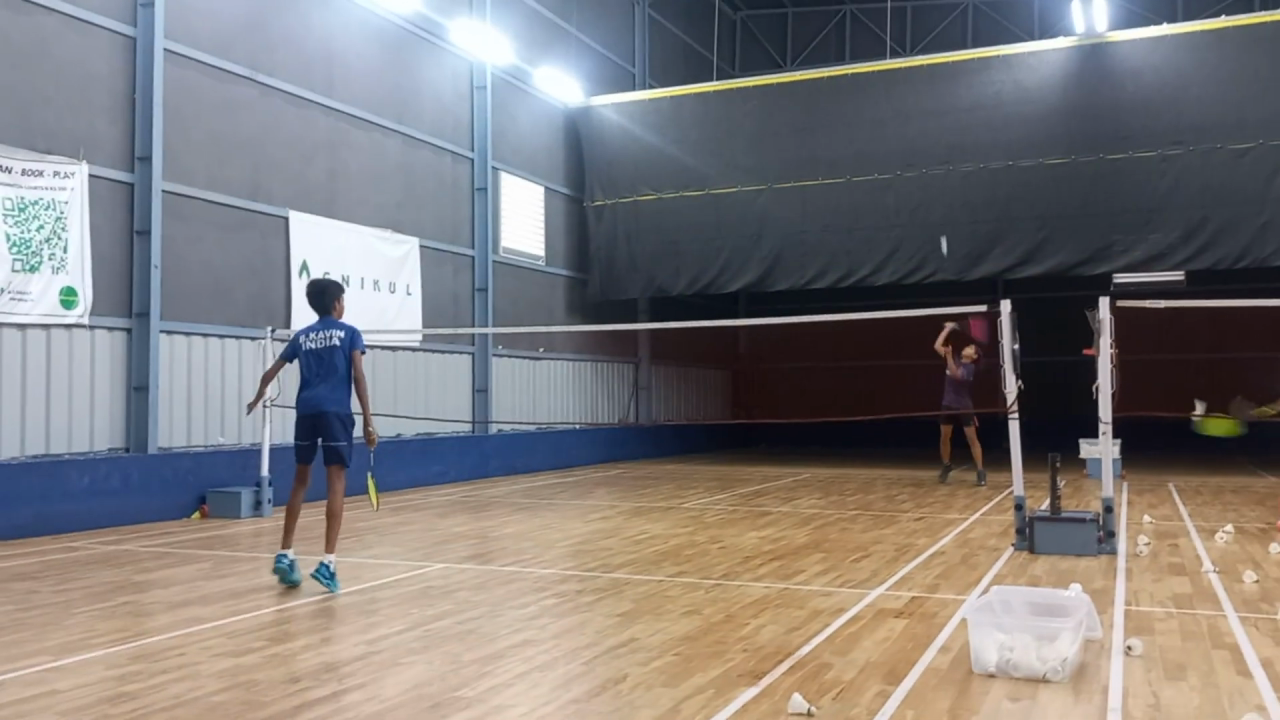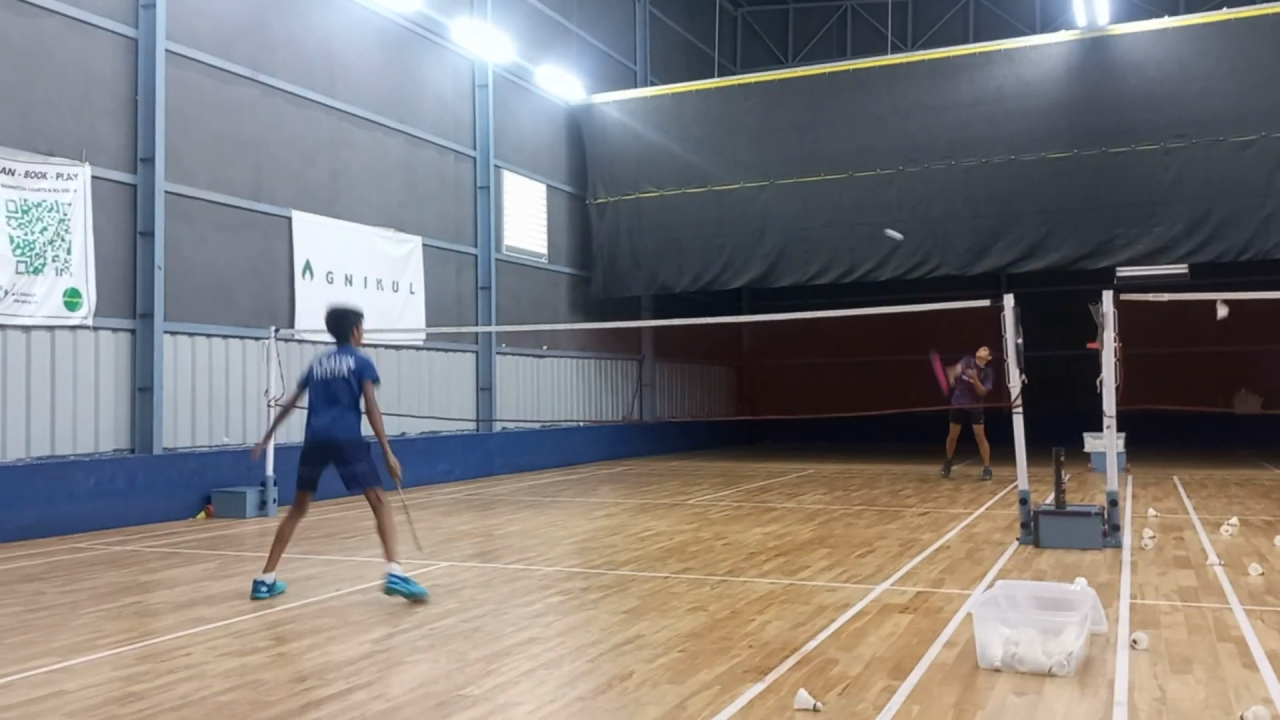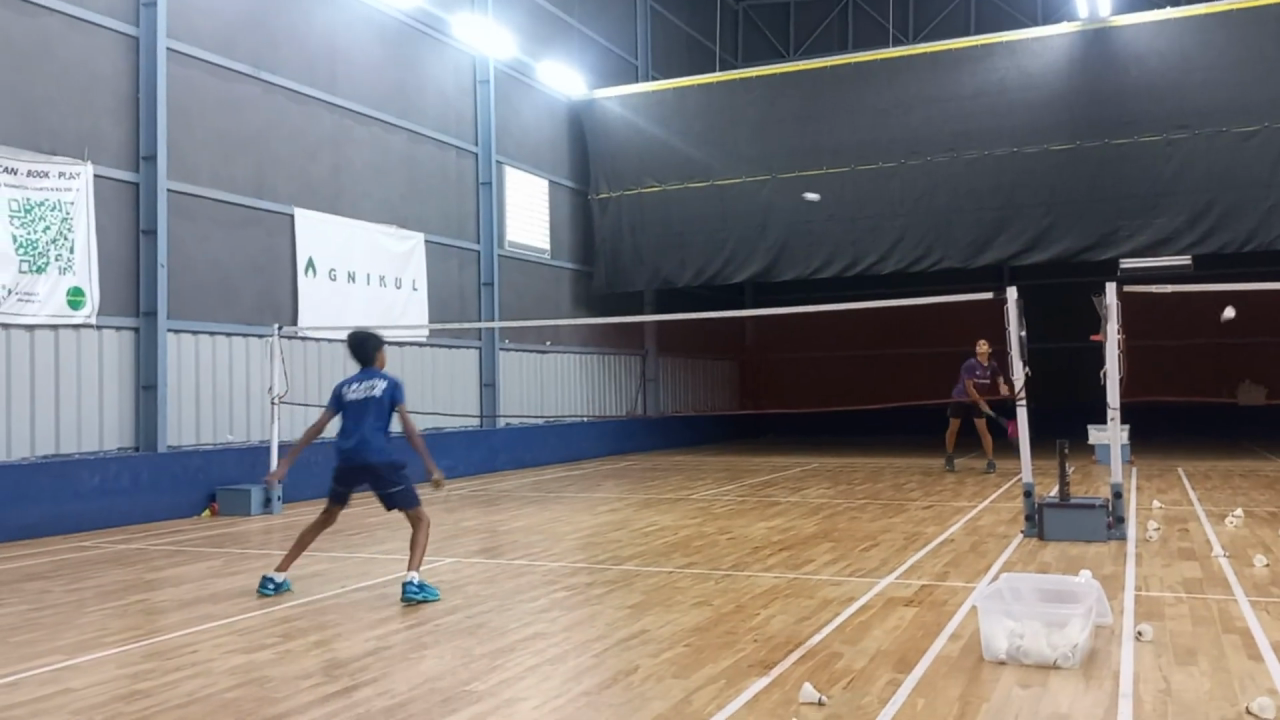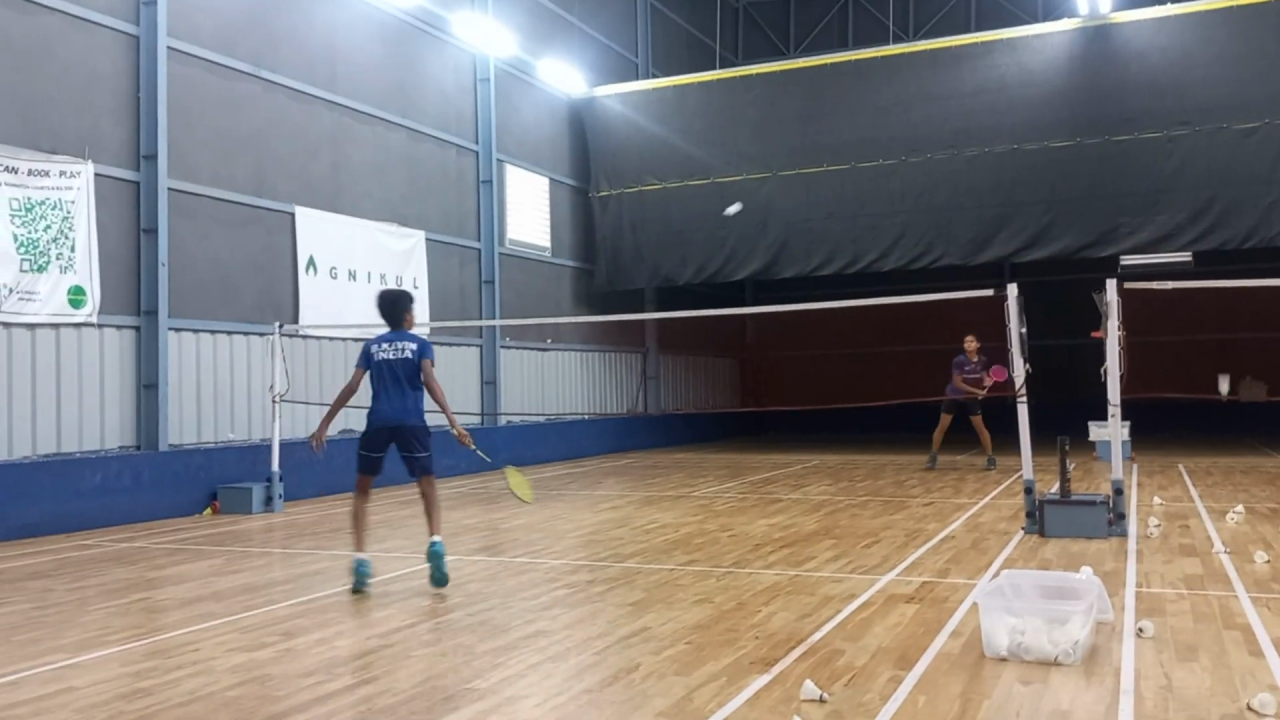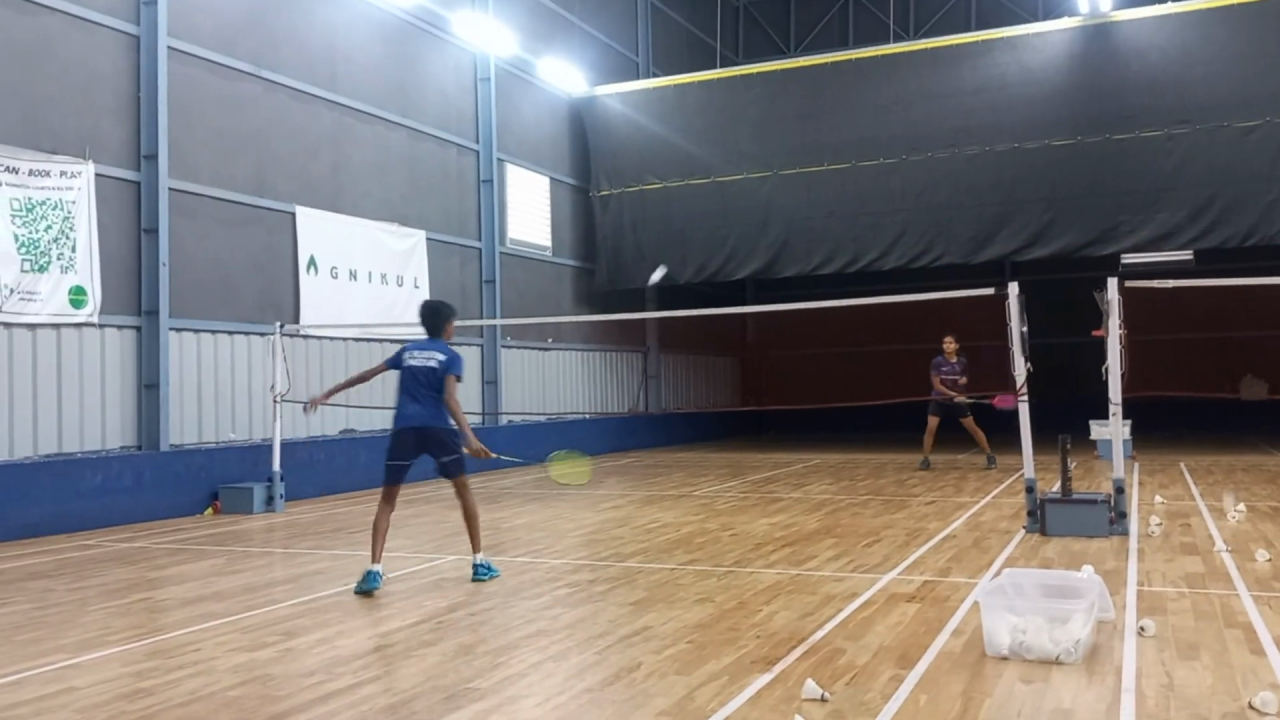
dt=0.2s
person 1, frame 1
left shoulder: (302, 336)
right shoulder: (349, 332)
left elbow: (271, 373)
right elbow: (358, 377)
left wrist: (259, 396)
right wrist: (368, 420)
left hip: (306, 412)
right hip: (335, 411)
left knee: (300, 483)
right knee: (336, 485)
left ankle: (285, 555)
right ankle: (327, 562)
person 1, frame 2
left shoulder: (318, 362)
right shoulder: (361, 361)
left elbow: (290, 405)
right elbow: (371, 408)
left wrist: (266, 438)
right wrist: (388, 453)
left hip: (315, 440)
right hip: (346, 439)
left knee: (298, 509)
right knee: (381, 505)
left ankle: (265, 579)
right ankle: (395, 574)
person 1, frame 3
left shoulder: (343, 388)
right shoulder: (390, 384)
left elbow: (318, 428)
right elbow: (408, 427)
left wrist: (285, 463)
right wrist: (431, 466)
left hip: (348, 461)
right hip: (381, 460)
left knee: (326, 518)
right knee: (420, 520)
left ankle: (275, 576)
right ankle: (412, 582)
person 1, frame 4
left shoulder: (371, 346)
right shoulder: (420, 344)
left elbow: (351, 387)
right elbow: (429, 381)
left wrist: (324, 424)
right wrist: (453, 422)
left hip: (378, 423)
right hip: (411, 423)
left knee: (362, 492)
right knee: (428, 490)
left ankle: (361, 559)
right ankle: (435, 543)
person 1, frame 5
left shoulder: (407, 351)
right shoulder: (451, 356)
left elbow: (366, 375)
right elbow: (449, 398)
left wrist: (326, 395)
right wrist: (469, 436)
left hip: (405, 428)
right hip: (438, 426)
left knee: (387, 501)
right knee: (463, 490)
left ankle: (375, 570)
right ankle: (479, 562)
